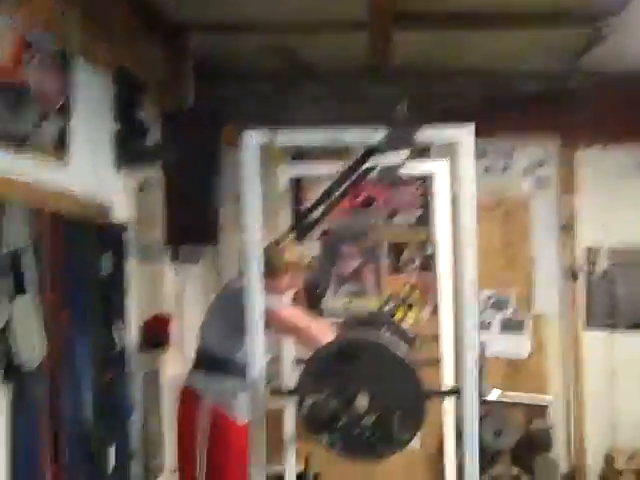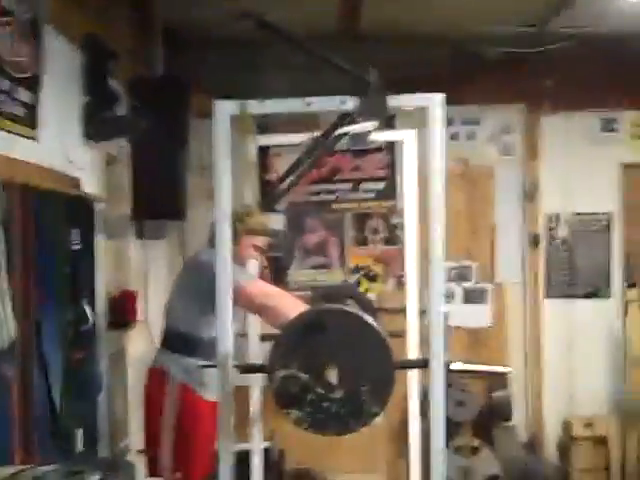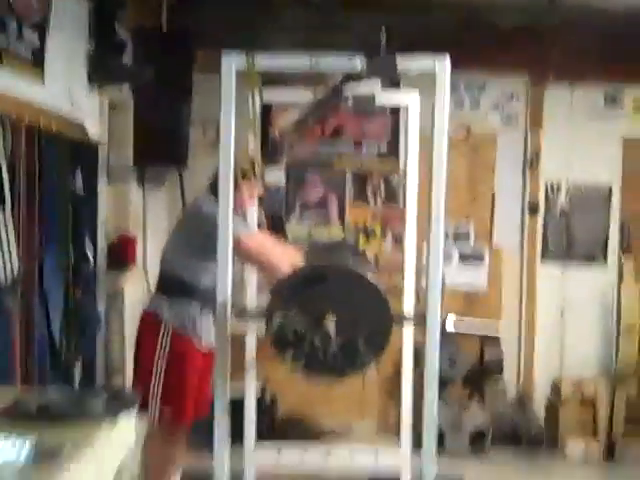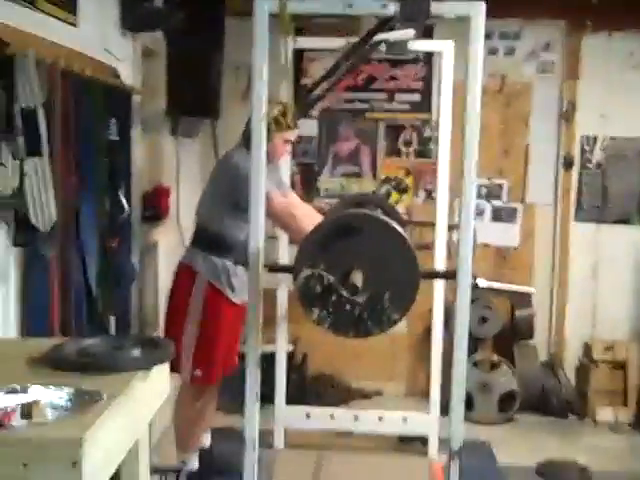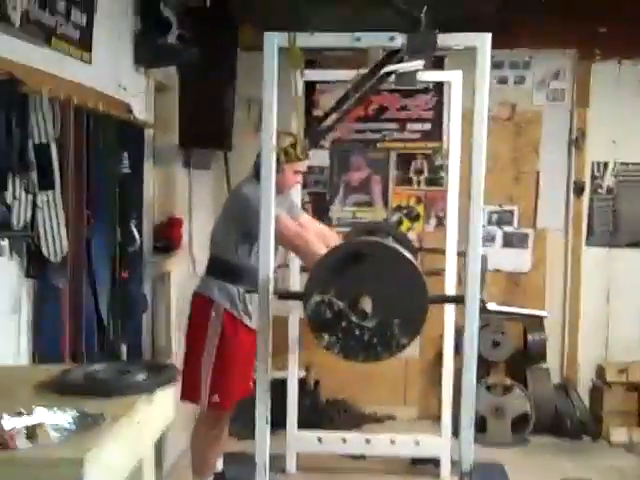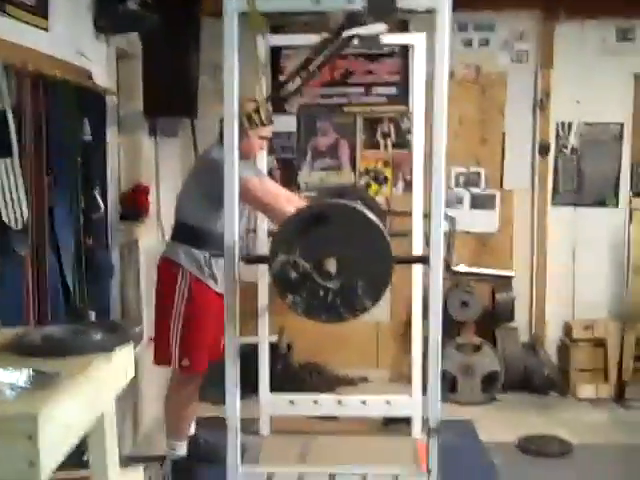
dt=0.2s
person 1, frame 1
left shoulder: (268, 296)
right shoulder: (243, 290)
left elbow: (310, 322)
right elbow: (298, 326)
left hip: (236, 404)
right hip: (213, 402)
person 1, frame 2
left shoulder: (229, 267)
right shoulder: (208, 263)
left elbow: (276, 295)
right elbow: (263, 302)
left hip: (204, 382)
right hip: (180, 381)
person 1, frame 3
left shoulder: (228, 215)
right shoulder: (208, 212)
left elbow: (270, 246)
right elbow: (259, 254)
left hip: (199, 328)
right hip: (174, 325)
left knee: (183, 417)
right knee: (167, 420)
person 1, frame 4
left shoulder: (265, 169)
right shoulder: (241, 165)
left elbow: (299, 207)
right elbow: (286, 215)
left hip: (231, 283)
right hip: (207, 279)
left knee: (213, 376)
right knee: (197, 379)
left ankle: (201, 450)
right ankle: (188, 467)
person 1, frame 5
left shoulder: (279, 198)
right shoulder: (251, 196)
left elbow: (317, 230)
right elbow: (298, 240)
left hip: (244, 308)
right hip: (222, 307)
left knee: (227, 402)
right knee: (214, 407)
person 1, frame 6
left shoulder: (243, 164)
right shoulder: (218, 161)
left elbow: (283, 195)
right elbow: (268, 203)
left hip: (212, 272)
right hip: (189, 271)
left knee: (198, 366)
right knee: (186, 368)
left ankle: (188, 438)
